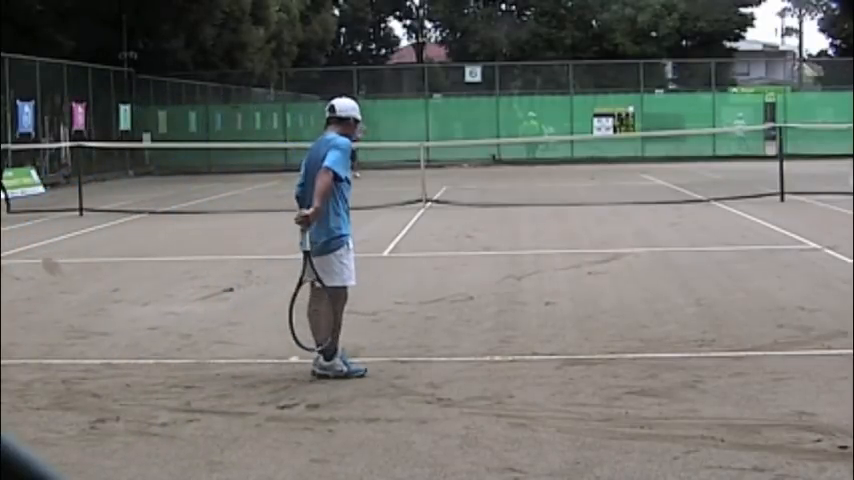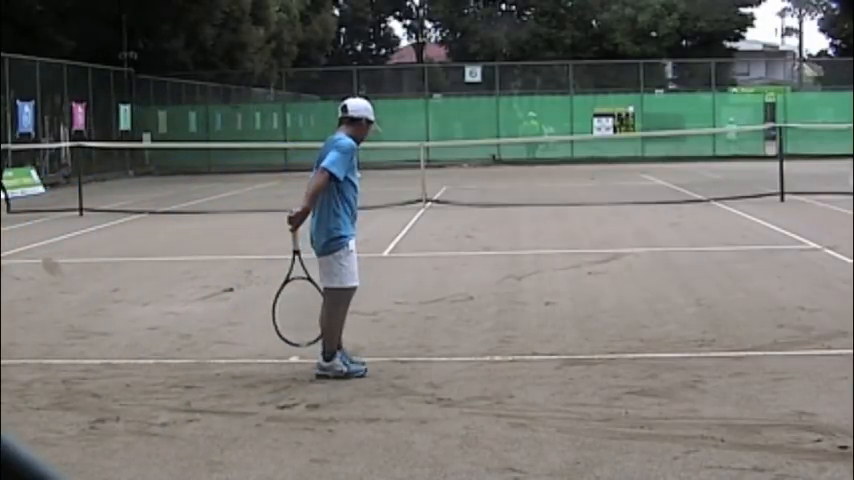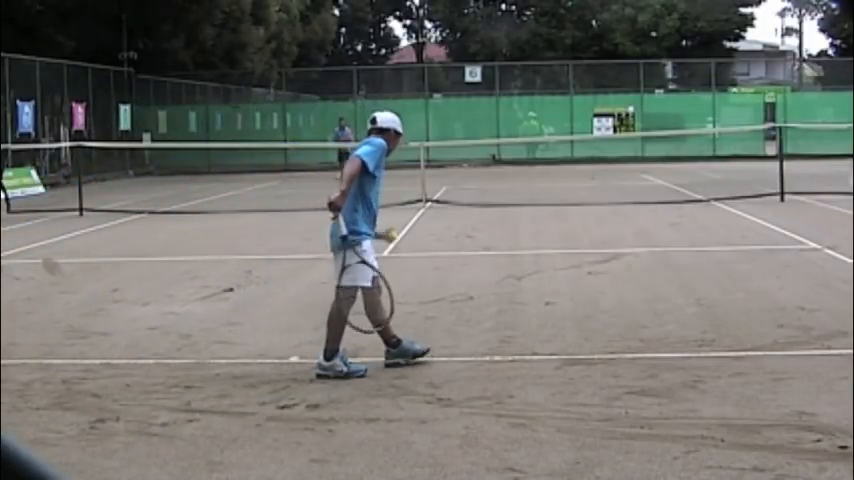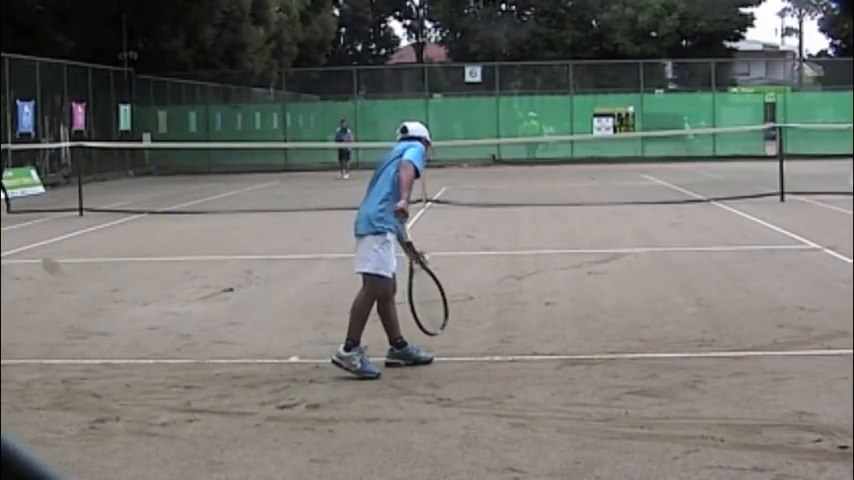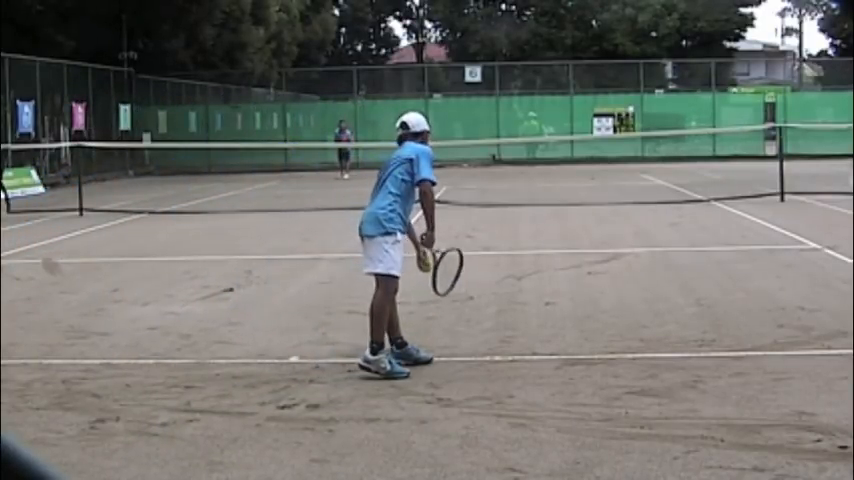
dt=0.4s
person 1, frame 1
left shoulder: (313, 149)
right shoulder: (340, 144)
left elbow: (300, 192)
right elbow: (326, 175)
right wrist: (316, 208)
left hip: (314, 233)
right hip: (333, 233)
left knee: (318, 295)
right knee: (337, 296)
left ankle: (325, 355)
right ankle: (330, 359)
person 1, frame 2
left shoulder: (333, 144)
right shoulder: (346, 145)
left elbow: (319, 181)
right elbow: (321, 177)
right wrist: (305, 209)
left hip: (330, 231)
right hip: (337, 234)
left knee: (342, 291)
right knee: (336, 295)
left ankle: (335, 351)
right ankle: (329, 360)
person 1, frame 3
left shoulder: (368, 150)
right shoulder: (376, 145)
right elbow: (353, 164)
left wrist: (374, 230)
right wrist: (341, 193)
left hip: (357, 232)
right hip: (354, 233)
left knee: (372, 290)
right knee: (346, 294)
left ankle: (394, 347)
right ankle: (330, 360)
person 1, frame 4
left shoulder: (399, 153)
right shoulder: (415, 148)
right elbow: (407, 169)
right wrist: (404, 199)
left hip: (379, 224)
right hip: (378, 224)
left knee: (387, 288)
right knee: (374, 286)
left ankle: (398, 347)
right ankle: (349, 350)
person 1, frame 5
left shoulder: (400, 155)
right shoulder: (421, 151)
right elbow: (426, 190)
left wrist: (417, 245)
right wrist: (430, 231)
left hip: (376, 224)
right hip: (385, 226)
left knee: (389, 288)
right knee: (385, 287)
left ankle: (398, 347)
right ankle: (374, 354)
